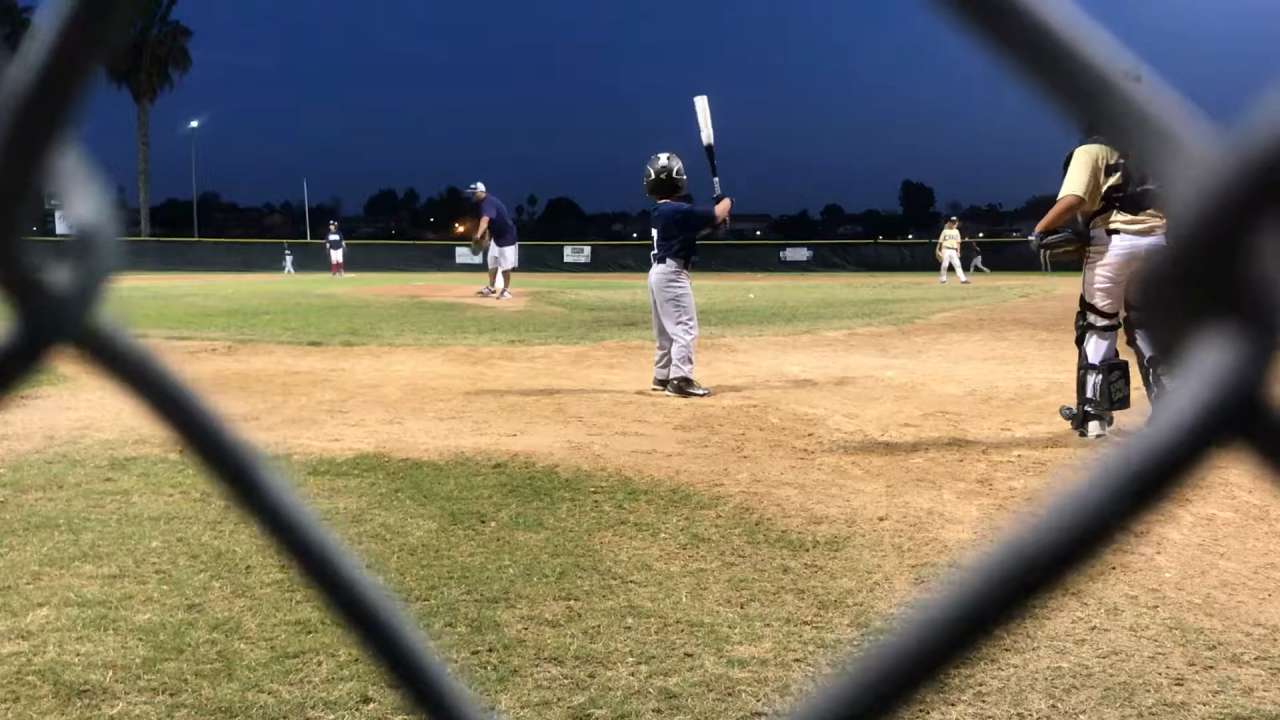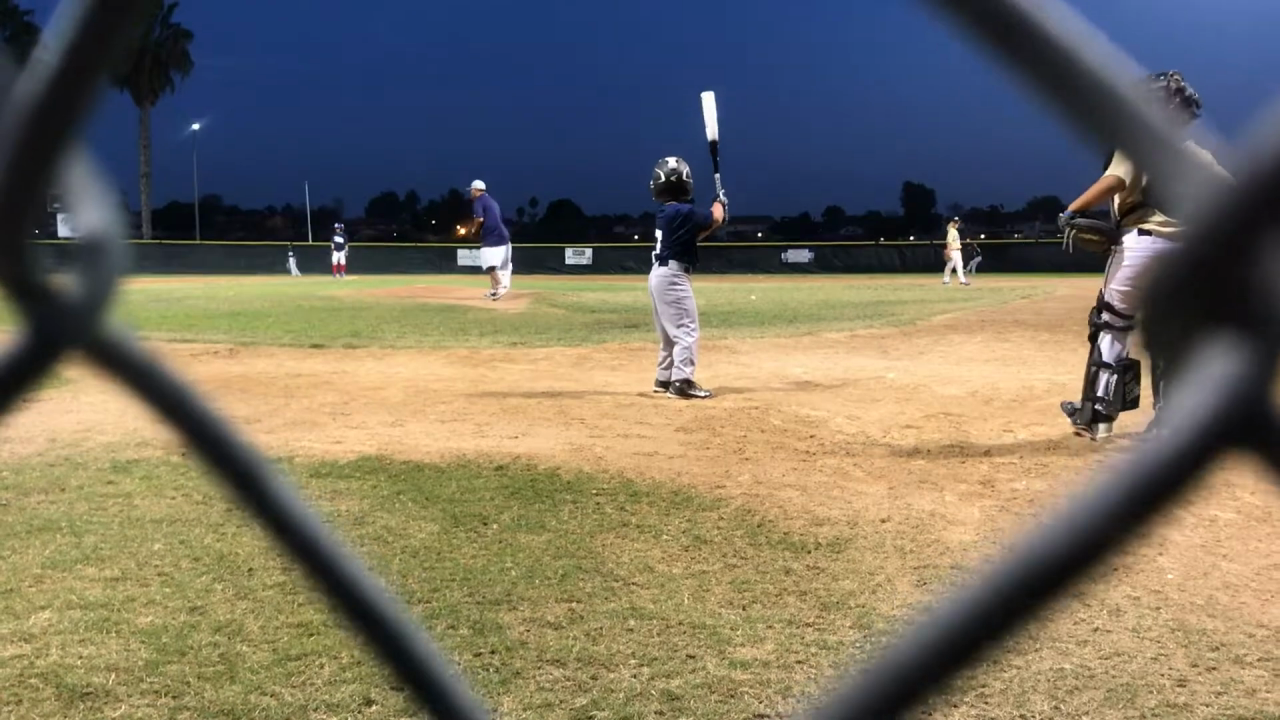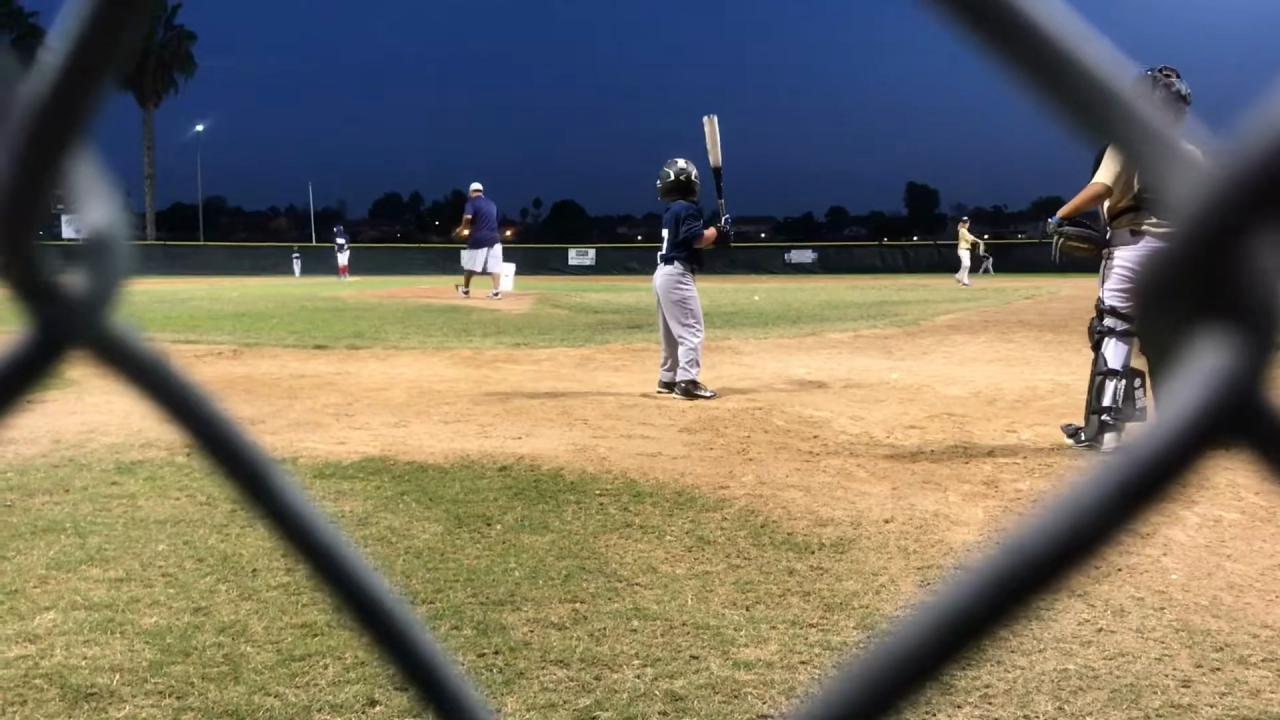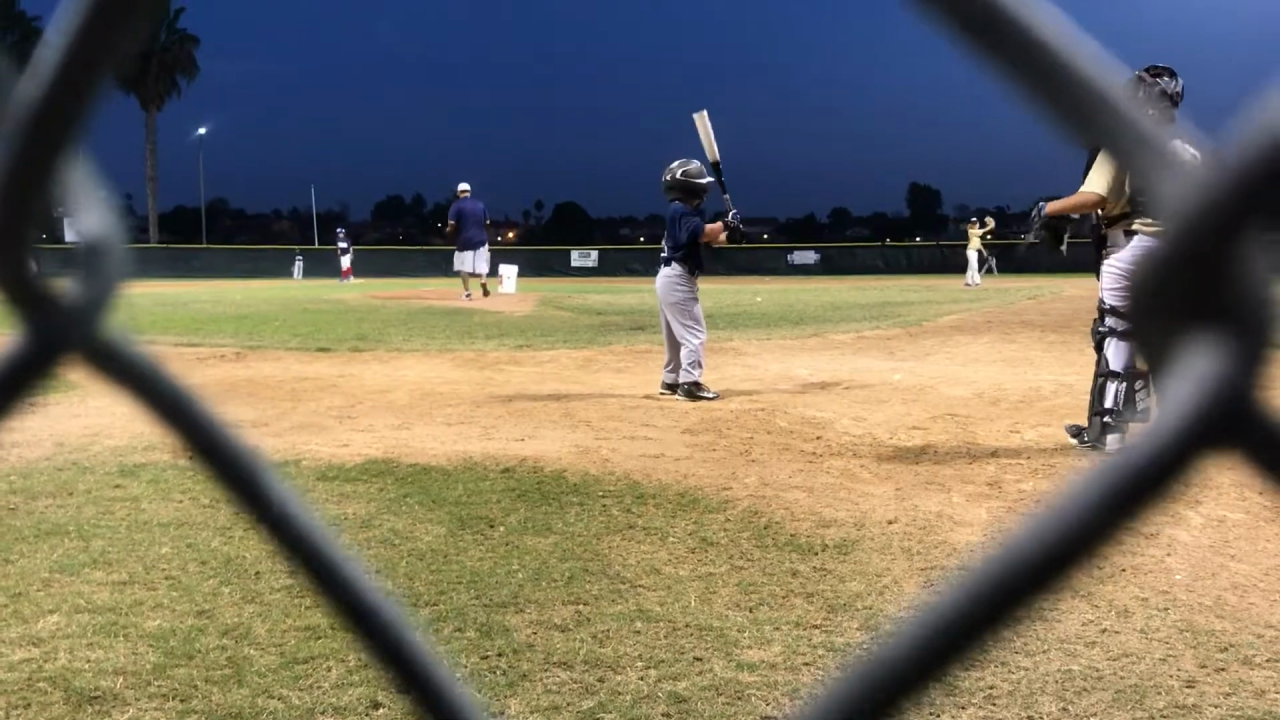
dt=0.4s
person 1, frame 1
left shoulder: (1090, 153)
left elbow: (1071, 202)
left wrist: (1038, 231)
left hip: (1113, 249)
right hip: (1154, 243)
left knee: (1099, 329)
right knee: (1147, 326)
left ankle: (1094, 417)
person 1, frame 2
right shoulder: (1198, 153)
left elbow: (1113, 182)
left wrist: (1071, 211)
left hip: (1140, 243)
right hip: (1183, 246)
left knee: (1109, 326)
left ankle: (1094, 414)
person 1, frame 3
right shoulder: (1190, 153)
left elbow: (1101, 189)
left wrist: (1060, 216)
left hip: (1131, 244)
left knee: (1114, 334)
left ankle: (1104, 427)
person 1, frame 4
right shoulder: (1187, 152)
left elbow: (1093, 198)
left wrist: (1047, 208)
left hip: (1129, 246)
left knee: (1116, 336)
left ankle: (1108, 428)
person 2, frame 1
left shoulder: (660, 210)
right shoulder: (678, 210)
left elbow: (691, 232)
right elbow: (715, 215)
left wrist: (712, 223)
right wrist: (727, 201)
left hip: (659, 272)
right hip: (671, 273)
left knee: (667, 329)
right knee: (685, 327)
left ankle: (662, 376)
right ankle: (680, 380)
person 2, frame 2
left shoulder: (666, 212)
right shoulder: (682, 211)
left elbow: (693, 234)
right elbow: (714, 221)
left wrist: (714, 212)
right wrist: (719, 203)
left hip: (660, 274)
right hip: (672, 276)
left knee: (670, 331)
right knee: (687, 330)
left ankle: (664, 378)
right ankle: (682, 382)
person 2, frame 3
left shoulder: (672, 210)
right shoulder: (686, 209)
right elbow: (697, 240)
left wrist: (715, 237)
right wrist: (717, 230)
left hip: (664, 274)
right hip: (677, 276)
left knee: (672, 332)
right knee: (692, 330)
left ankle: (668, 379)
right ankle: (687, 383)
person 2, frame 4
left shoulder: (684, 211)
right shoulder: (680, 211)
left elbow: (707, 238)
right elbow: (704, 232)
left wrist: (729, 236)
right wrist: (726, 223)
left hip: (672, 278)
right hip: (677, 279)
left knee: (676, 333)
right knee: (694, 332)
left ankle: (671, 381)
right ankle: (690, 384)
